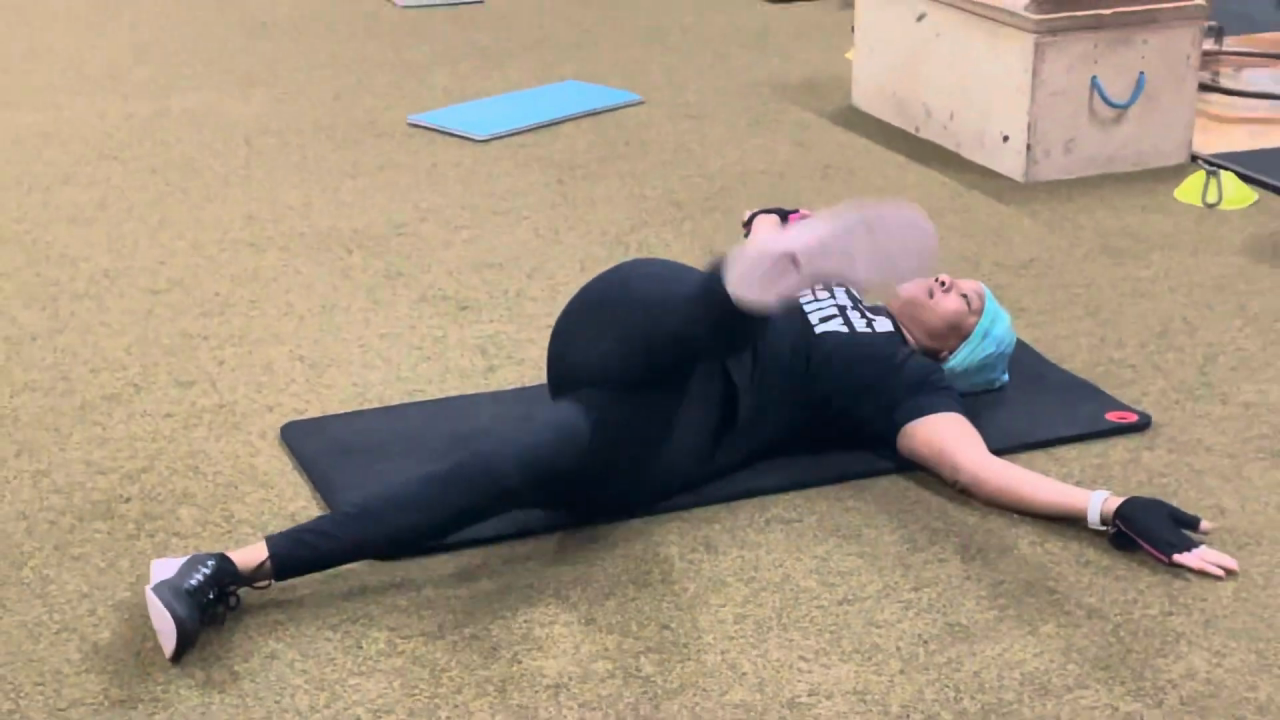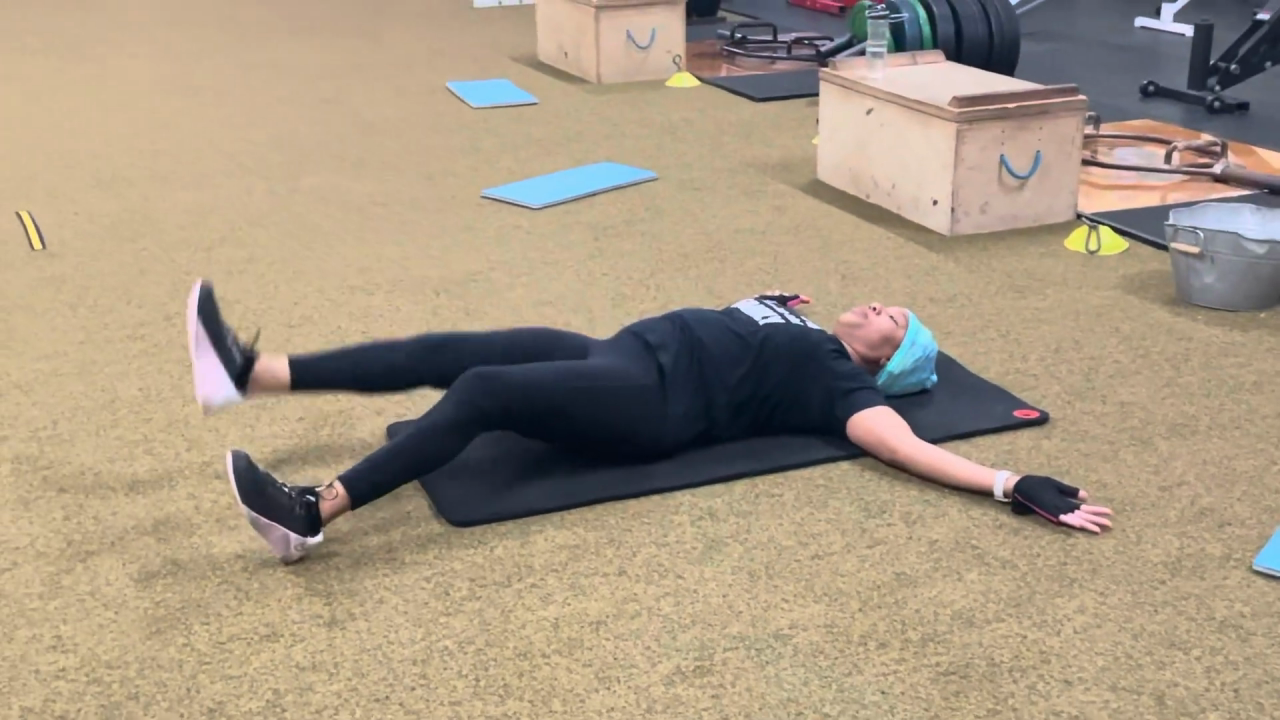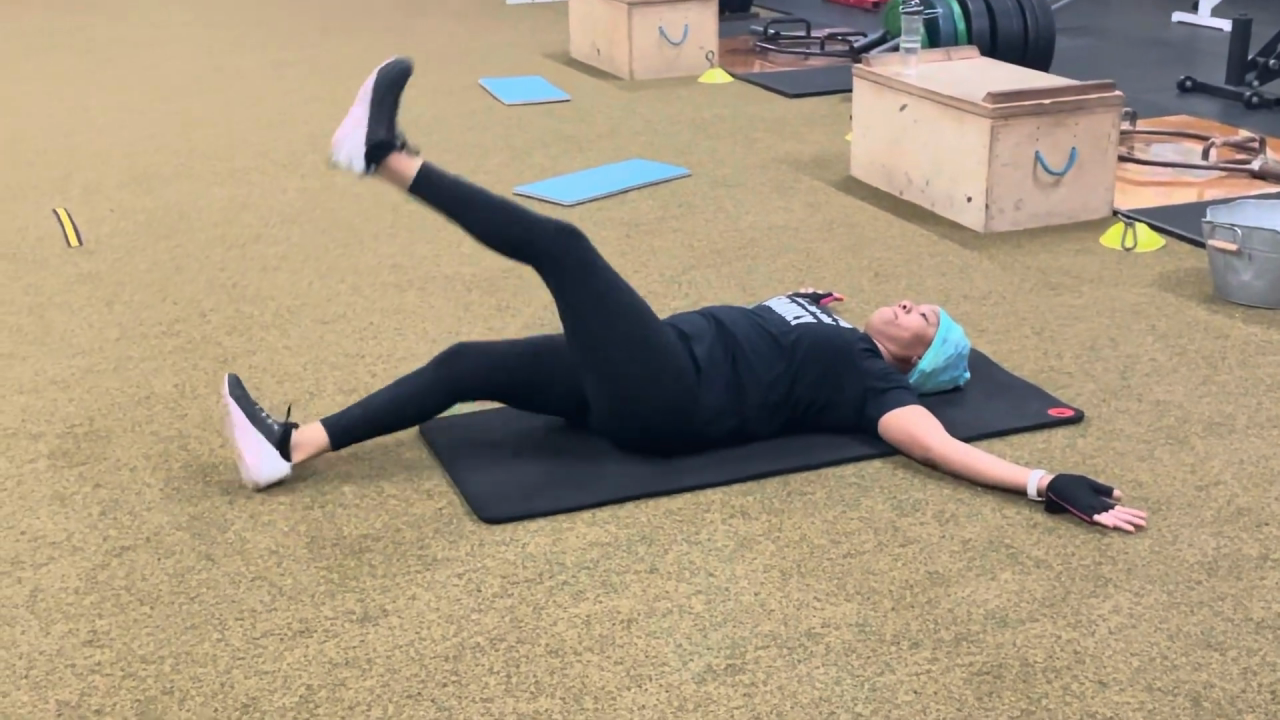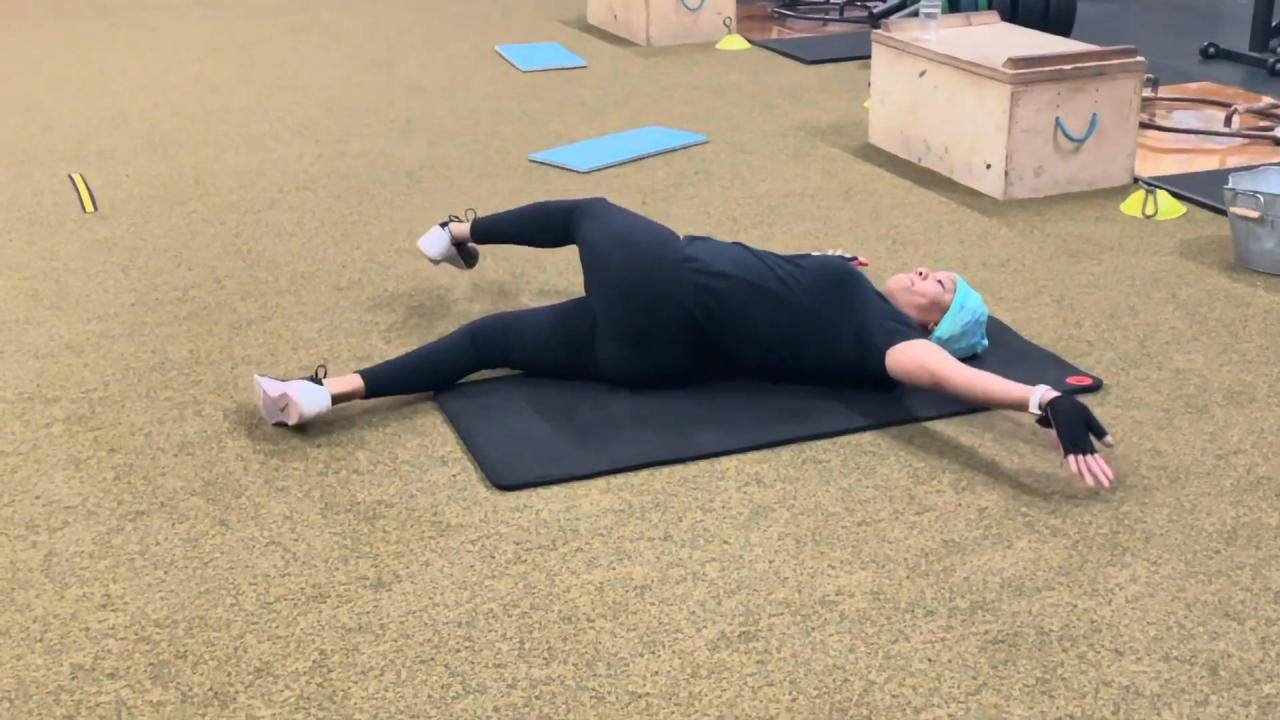
dt=1s
person 1, frame 1
left shoulder: (912, 389)
right shoulder: (830, 302)
left elbow: (985, 470)
right elbow: (744, 283)
left wrist: (1115, 510)
right wrist: (766, 228)
left hip: (655, 436)
right hip: (631, 319)
left knee: (507, 468)
right knee: (730, 304)
left ankle: (231, 571)
person 1, frame 2
left shoulder: (841, 387)
right shoulder: (807, 334)
left elbow: (916, 450)
left wrist: (1020, 483)
right wrist: (767, 308)
left hip: (649, 407)
right hip: (620, 358)
left knee: (478, 390)
right knee: (447, 351)
left ankle: (311, 514)
right ankle: (248, 370)
person 1, frame 3
left shoulder: (877, 383)
right shoulder: (829, 331)
left elbow: (945, 448)
left wrist: (1053, 485)
right wrist: (798, 298)
left hip: (669, 403)
right hip: (646, 373)
left knee: (561, 243)
right knee: (465, 365)
left ankle: (385, 153)
right ankle: (287, 448)
person 1, frame 4
left shoulder: (882, 333)
right shoulder: (860, 307)
left elbow: (940, 370)
left wrist: (1045, 402)
right hip: (658, 350)
left knee: (590, 210)
right knee: (492, 338)
left ankle: (462, 233)
right ankle: (322, 392)
